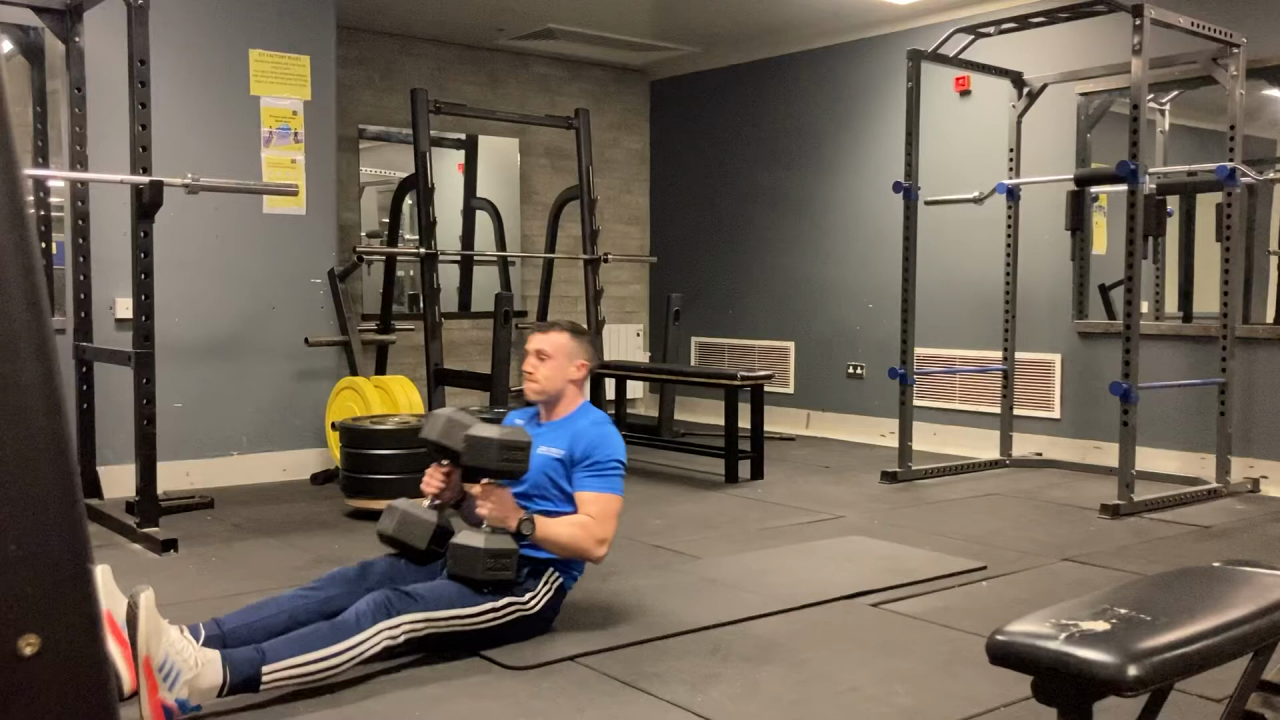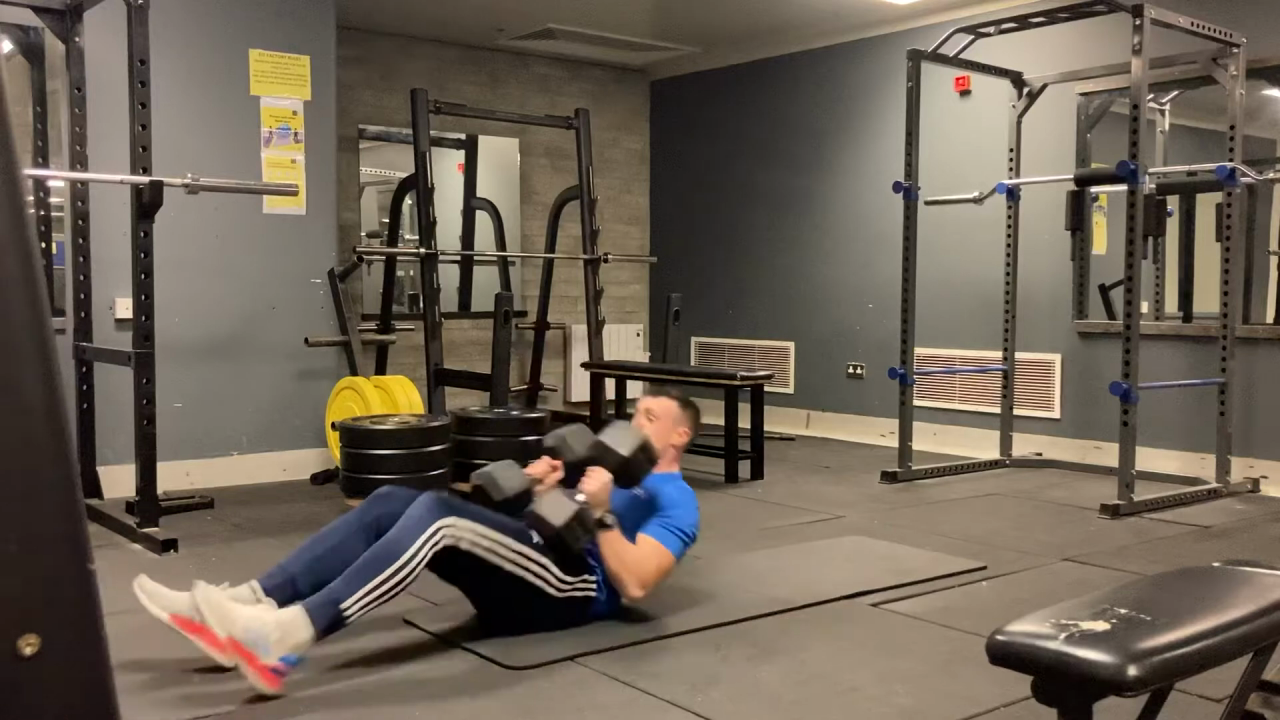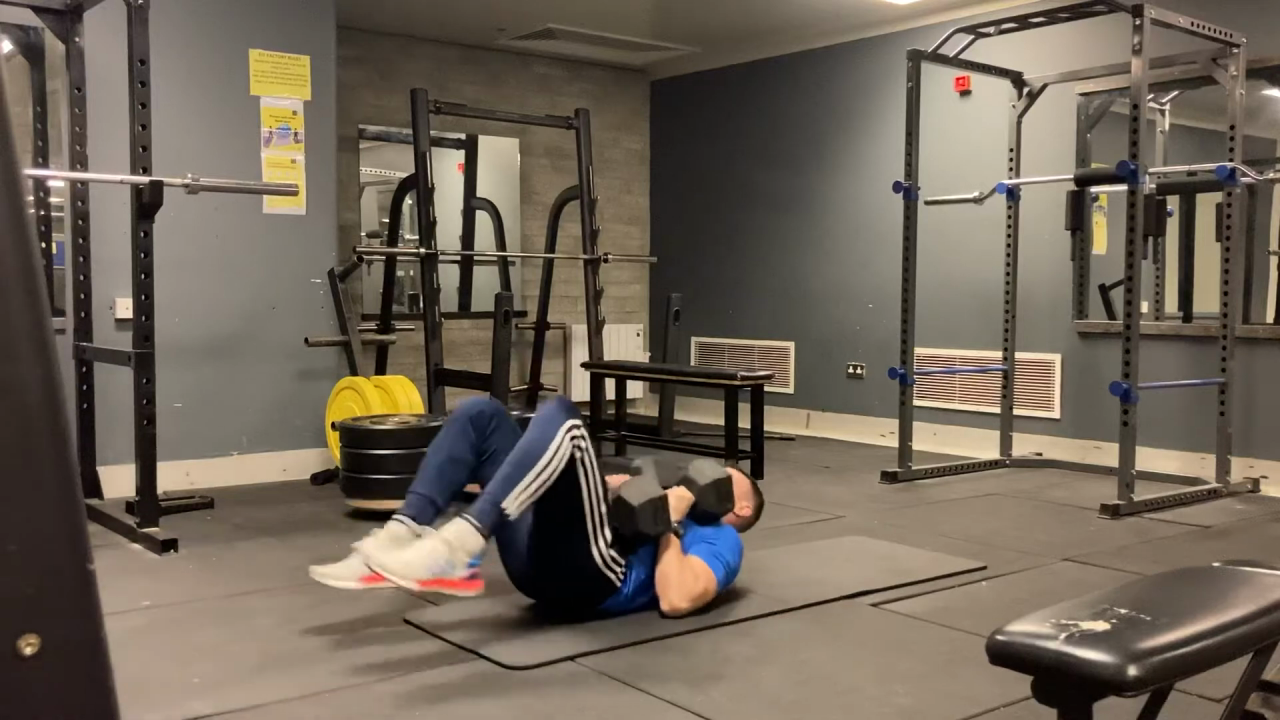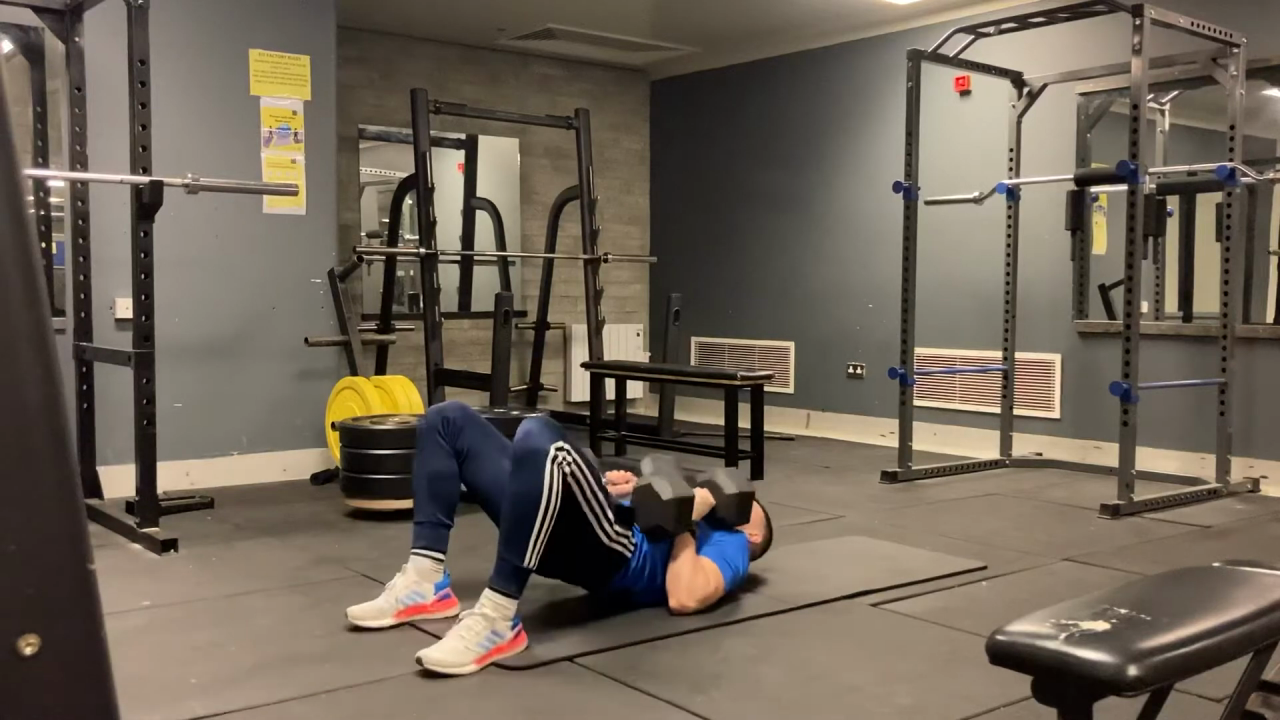
dt=0.4s
person 1, frame 1
left shoulder: (595, 437)
right shoulder: (515, 422)
left elbow: (595, 542)
left wrist: (517, 519)
right wrist: (448, 491)
left hip: (529, 584)
left knee: (383, 614)
right knee: (347, 583)
right ankle: (183, 648)
person 1, frame 2
left shoulder: (676, 504)
right shoulder: (612, 465)
left elbow: (634, 583)
left wrist: (598, 509)
right wrist: (532, 484)
left hip: (571, 590)
right hip: (521, 568)
left knee: (435, 510)
right knee: (391, 502)
left ankle: (288, 639)
right ankle: (246, 607)
person 1, frame 3
left shoulder: (721, 545)
left elbow: (675, 600)
left wrist: (670, 521)
right wrist: (598, 489)
left hip: (590, 577)
right hip: (539, 556)
left knee: (559, 416)
right knee: (480, 413)
left ankle: (457, 550)
right ankle: (398, 541)
person 1, frame 4
left shoulder: (728, 546)
left elbow: (684, 598)
left wrist: (690, 518)
right wrist: (605, 493)
left hip: (607, 548)
right hip: (554, 533)
left knee: (540, 436)
right knee: (447, 420)
left ankle: (496, 619)
right ankle: (426, 582)
